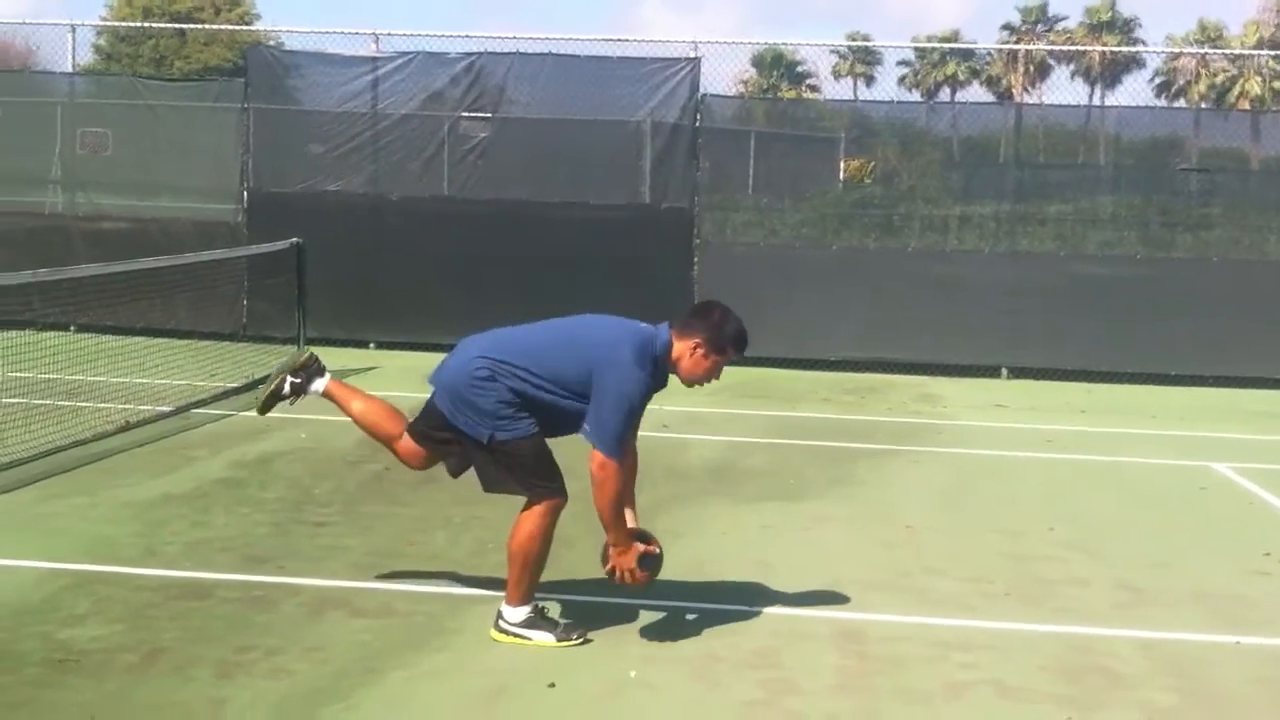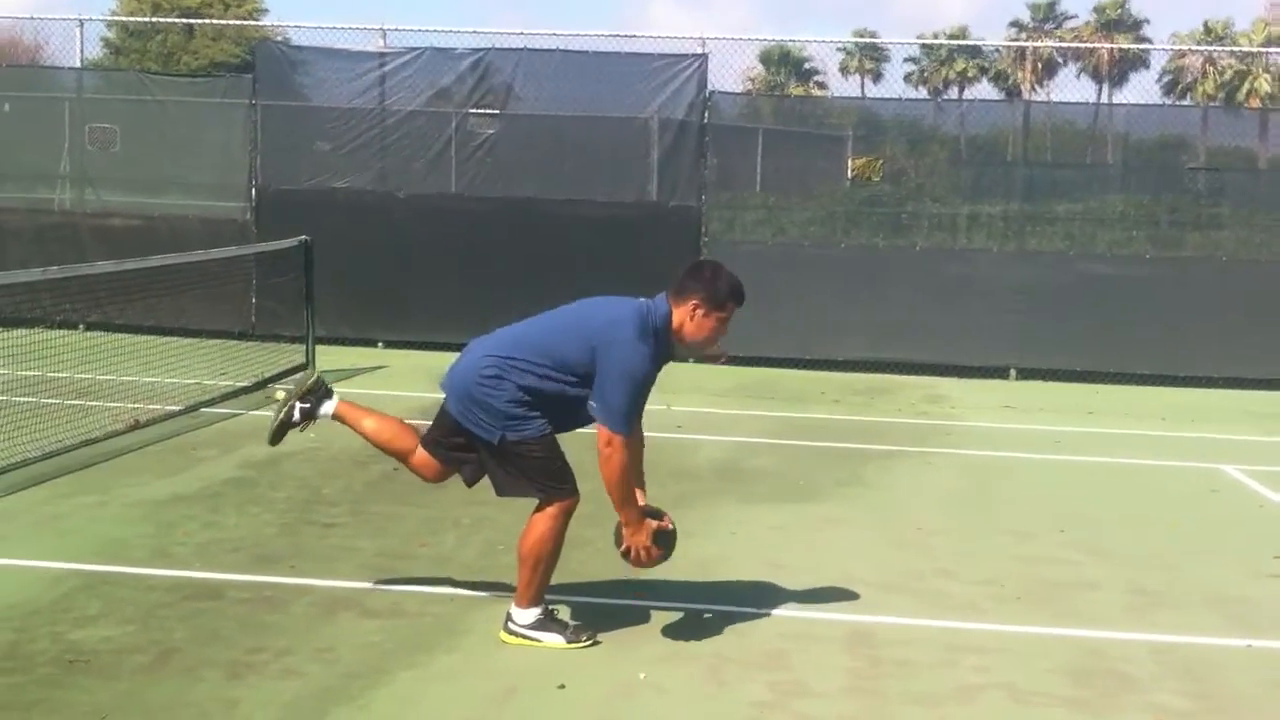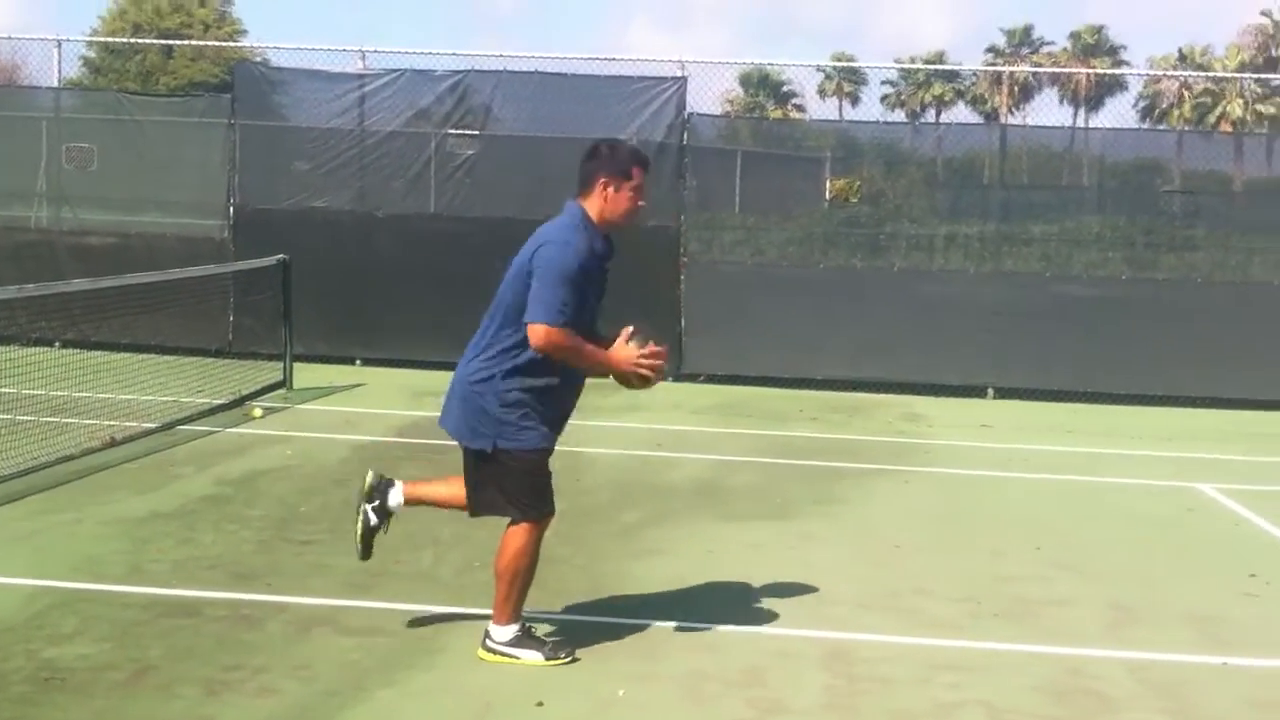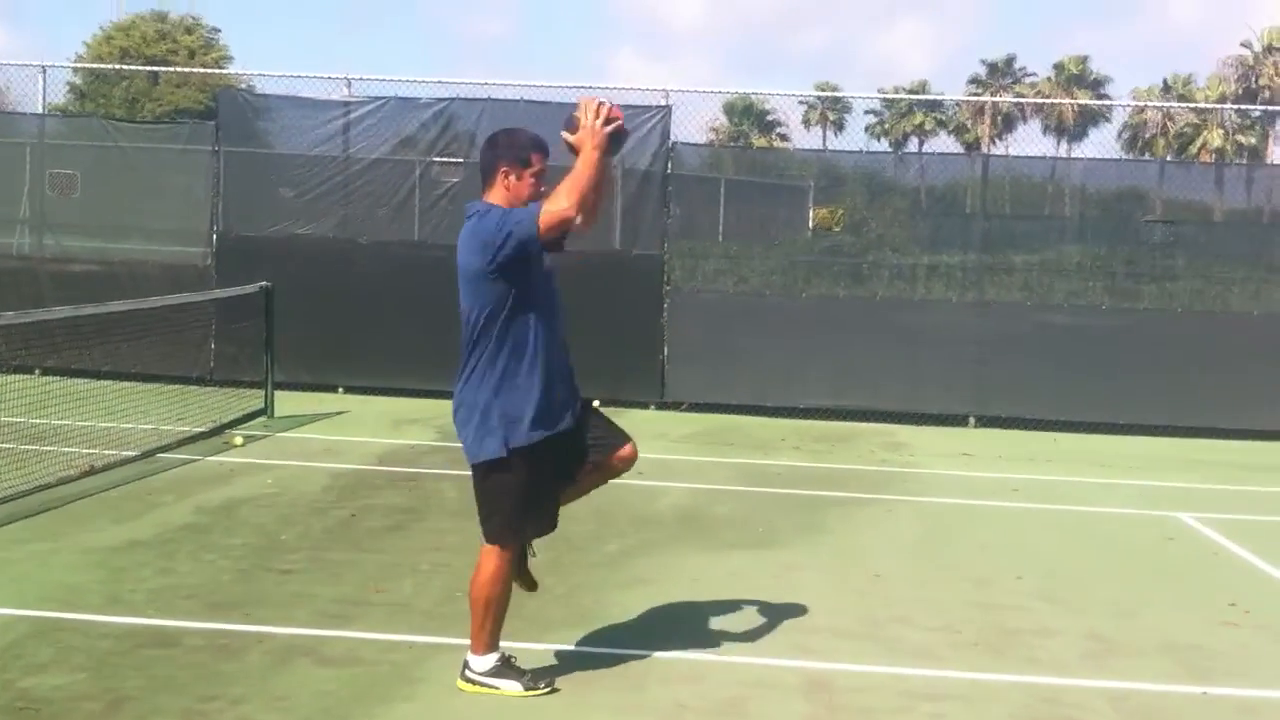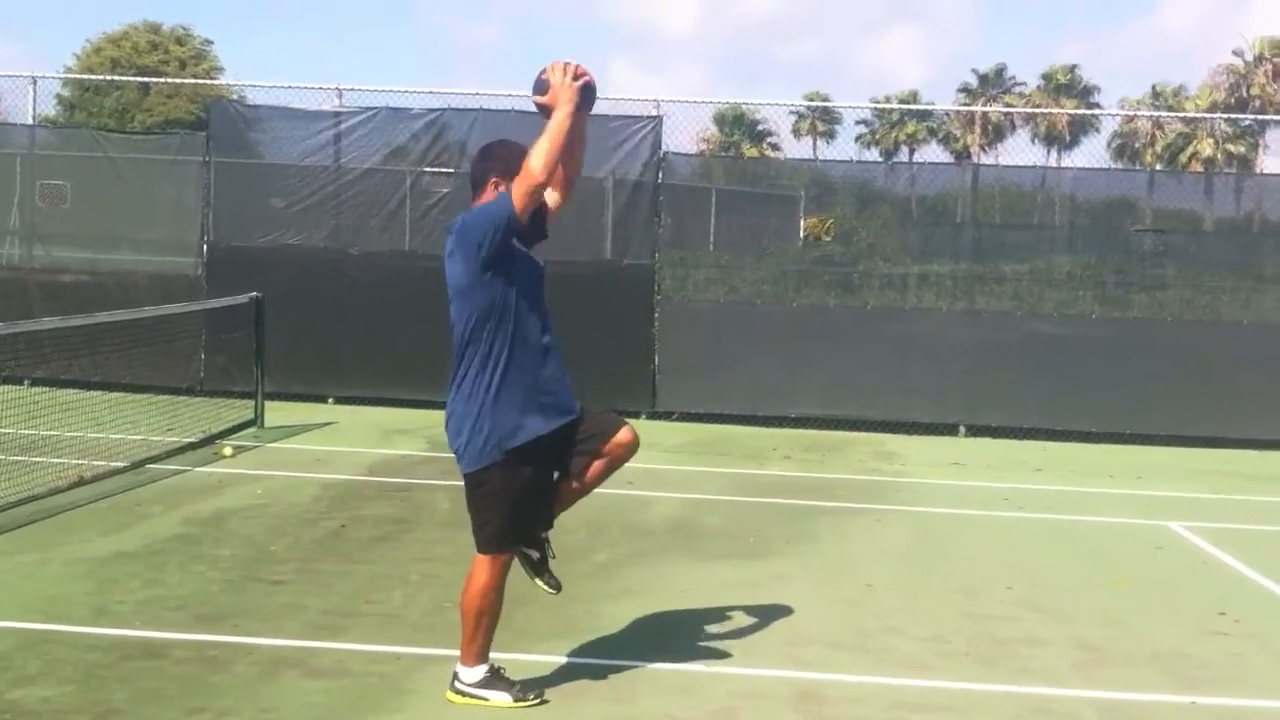
dt=0.5s
person 1, frame 1
left shoulder: (643, 349)
right shoulder: (629, 370)
left elbow: (624, 449)
right elbow: (605, 468)
left wrist: (629, 518)
right wrist: (620, 545)
left hip: (472, 371)
right hip: (485, 387)
left knee: (411, 448)
right knee: (546, 496)
left ankle: (316, 380)
right ankle: (515, 616)
person 1, frame 2
left shoulder: (645, 327)
right shoulder: (632, 344)
left elbow: (629, 426)
right elbow: (612, 444)
left wrist: (640, 497)
right wrist: (633, 524)
left hip: (480, 376)
right hip: (494, 390)
left knee: (425, 461)
right knee: (558, 498)
left ankle: (324, 403)
right ankle: (525, 617)
person 1, frame 3
left shoulder: (585, 241)
right shoulder: (568, 244)
left elbow: (567, 324)
right elbow: (541, 335)
left wrist: (614, 351)
right wrist: (612, 363)
left hip: (511, 396)
right hip: (503, 400)
left knee: (498, 495)
right knee: (530, 515)
left ankle: (392, 495)
right ankle: (502, 634)
person 1, frame 4
left shoulder: (515, 228)
right shoulder: (490, 231)
left elbow: (583, 213)
right elbow: (565, 210)
left wrist: (591, 149)
right wrist: (594, 144)
left hip: (546, 400)
right hip: (503, 412)
left knee: (618, 453)
right knee: (504, 539)
left ankle: (520, 522)
right ankle: (481, 664)
person 1, frame 5
left shoulder: (507, 238)
right shoulder: (473, 235)
left elbow: (561, 185)
right elbow: (538, 179)
left wrist: (569, 114)
right wrist: (564, 108)
left hip: (540, 407)
right hip: (496, 420)
left knee: (618, 439)
right knee: (495, 552)
left ankle: (534, 529)
right ankle: (471, 676)
